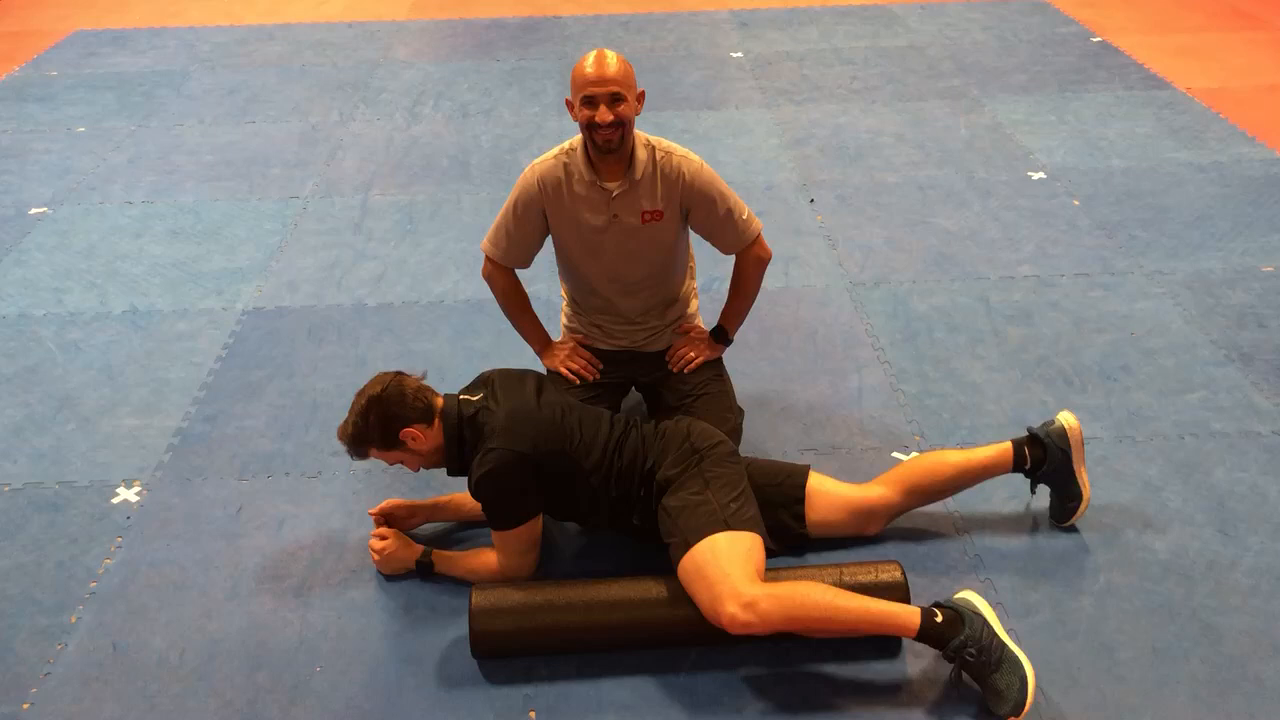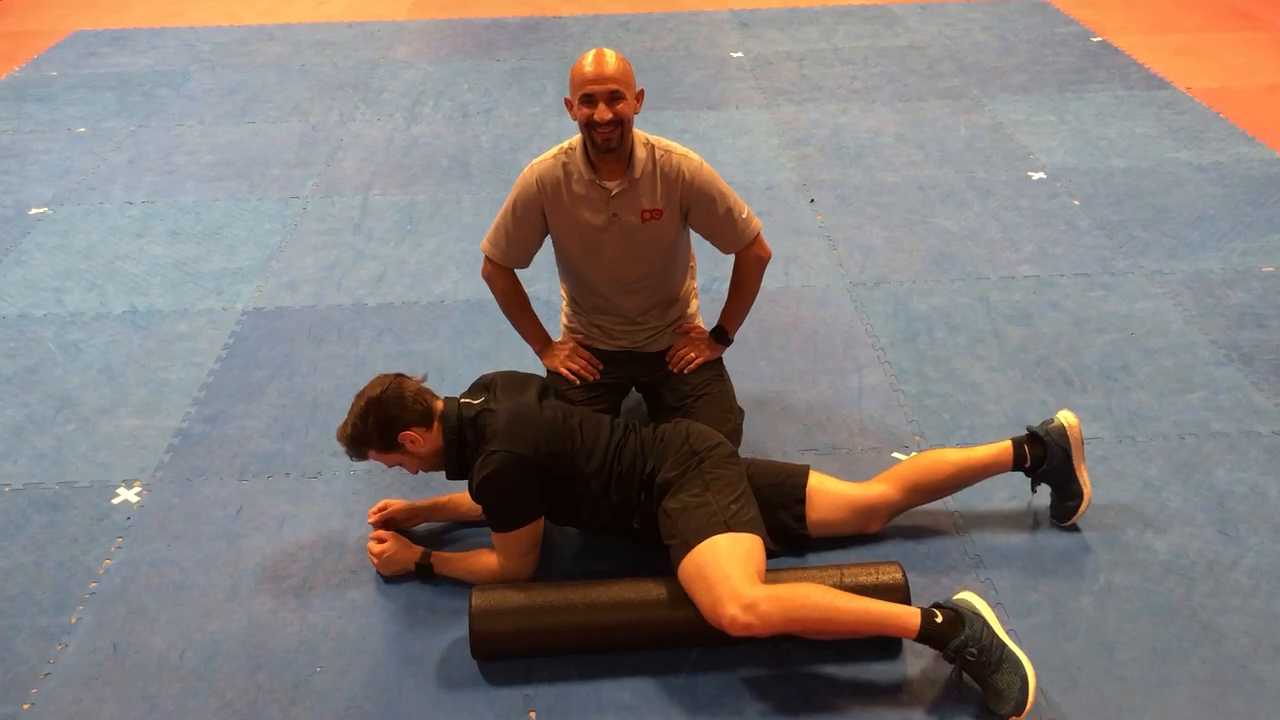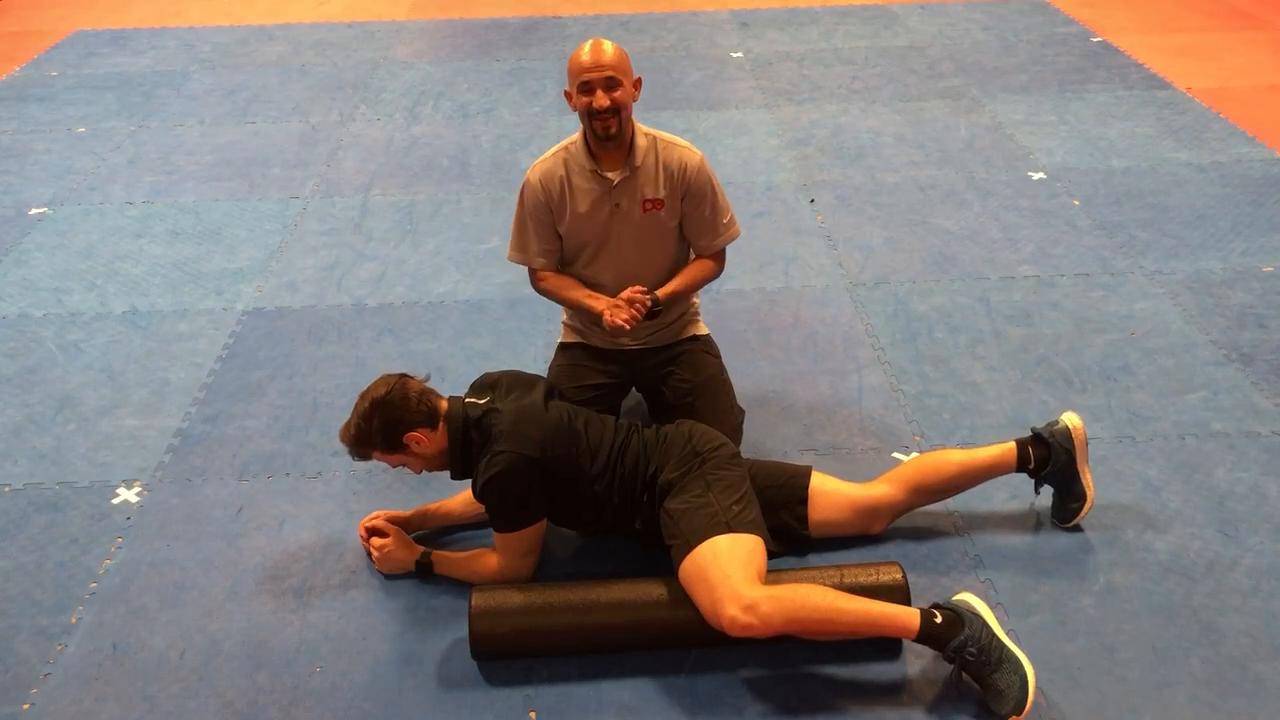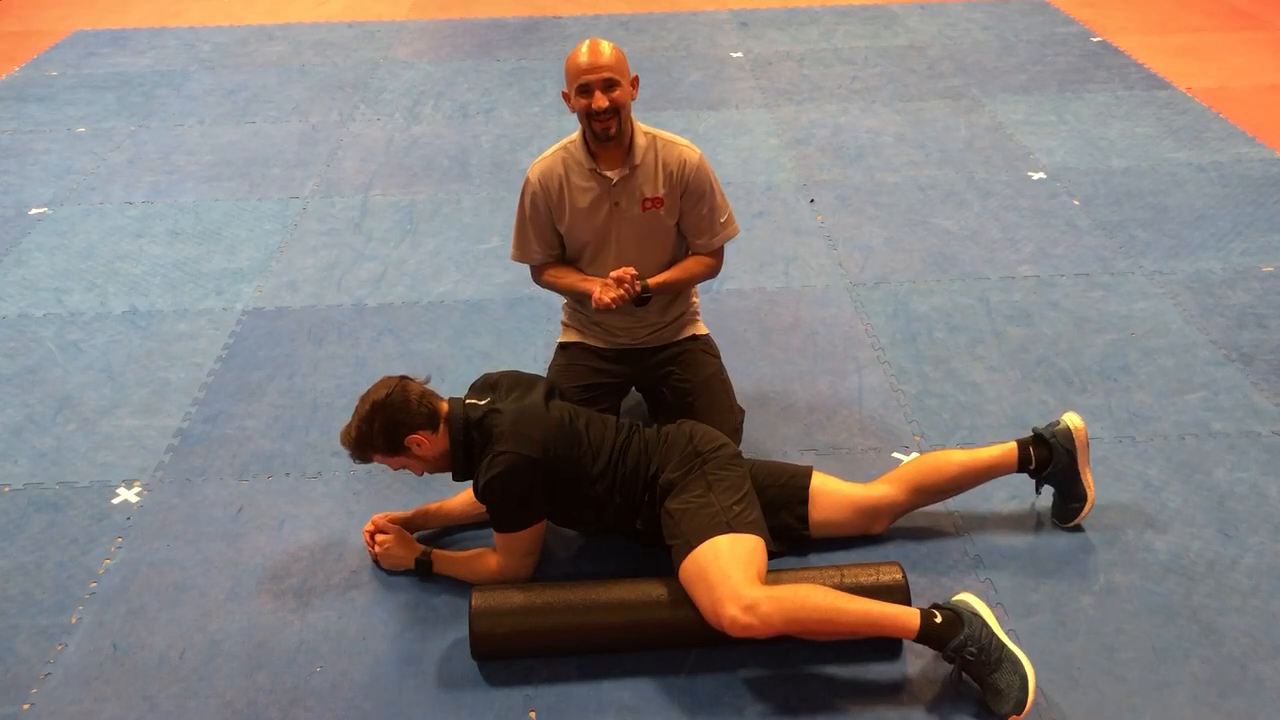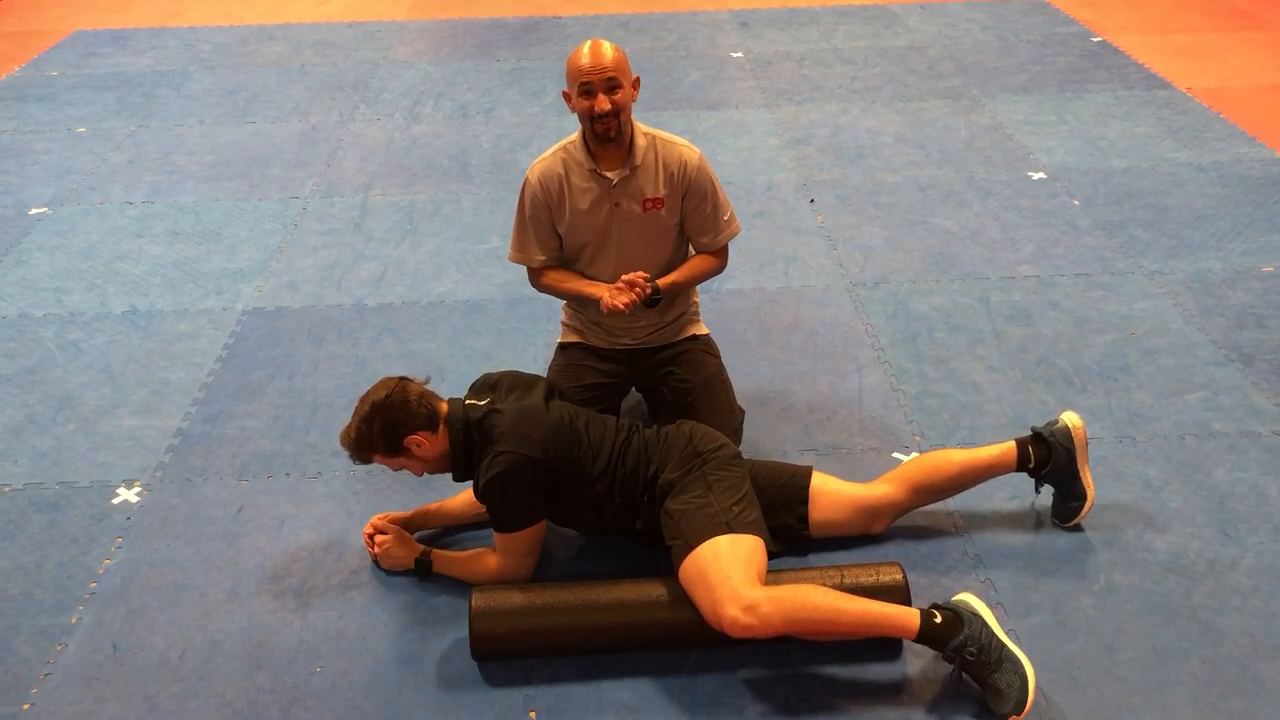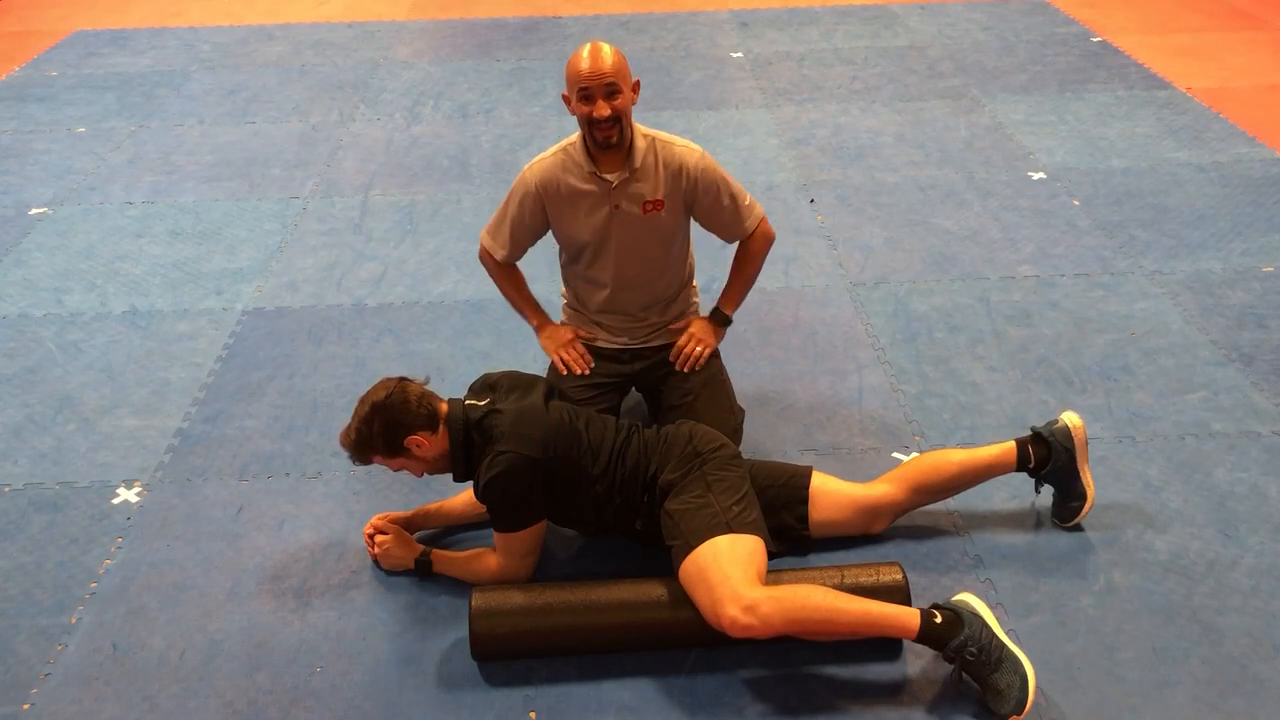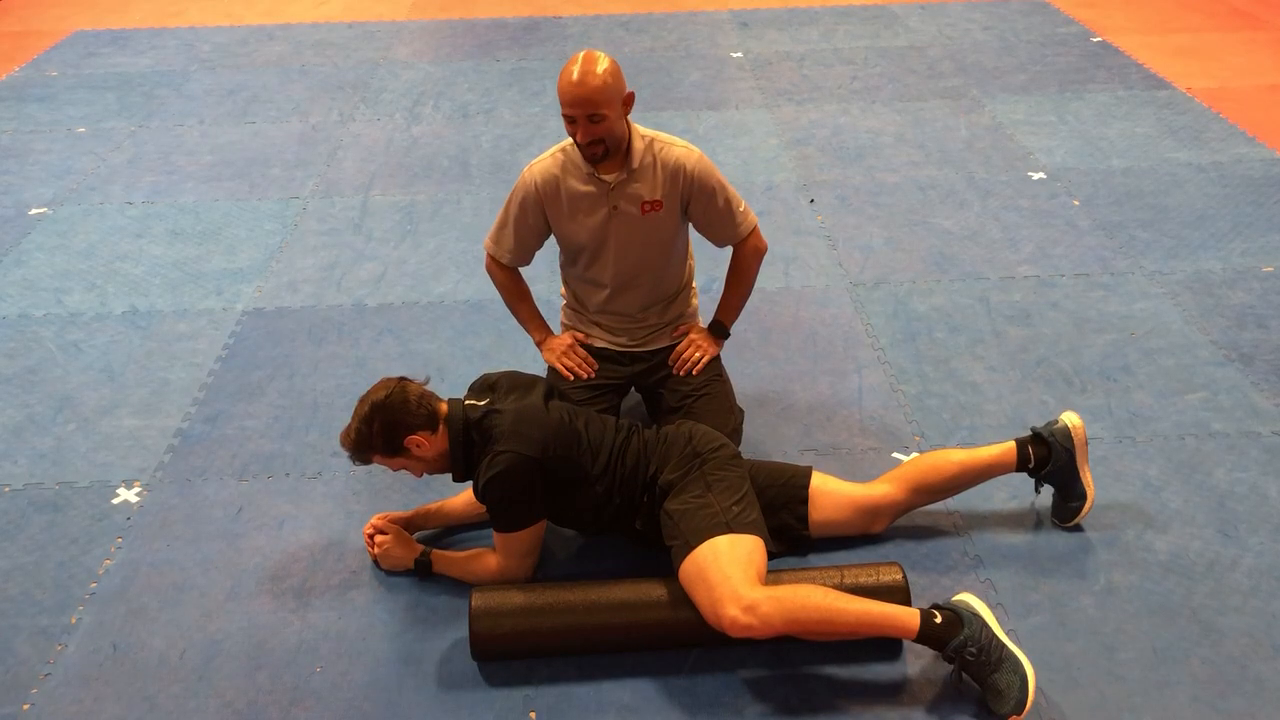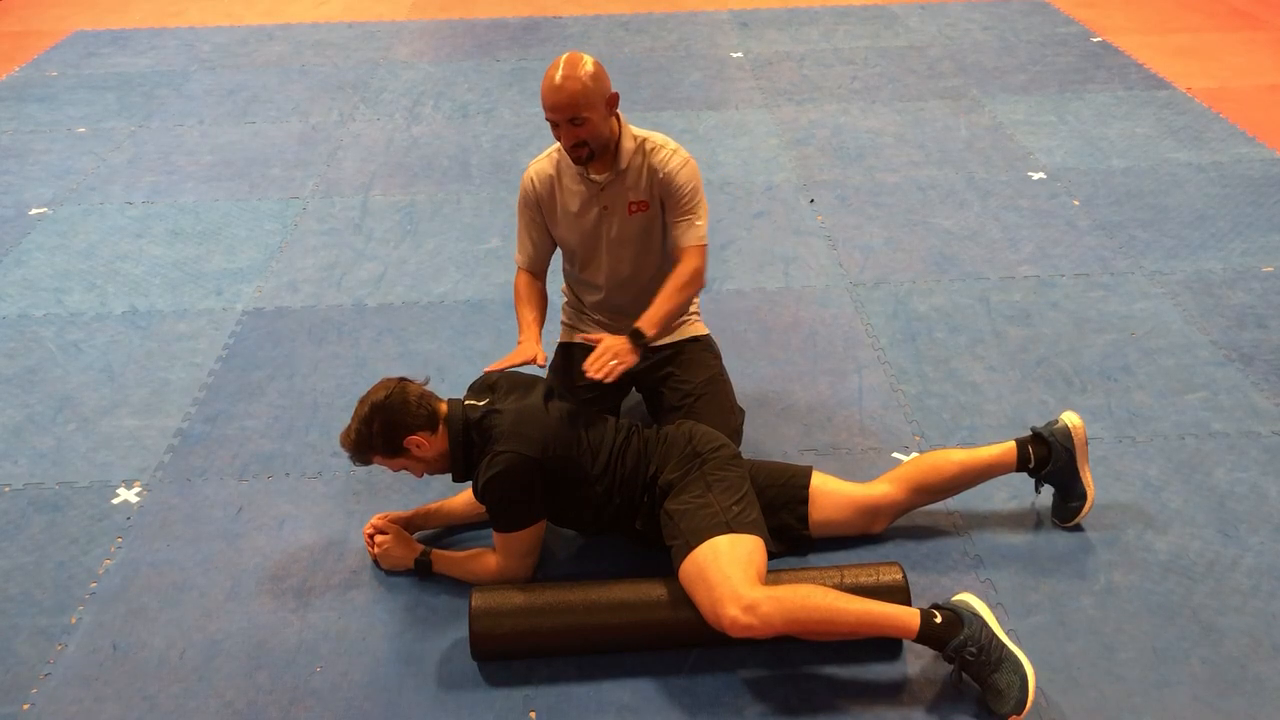
dt=0.7s
person 1, frame 1
left shoulder: (496, 453)
right shoulder: (483, 390)
left elbow: (515, 563)
left wrist: (417, 559)
right wrist: (420, 510)
left hip: (683, 473)
right hip: (688, 456)
left knee: (740, 607)
right knee: (872, 506)
left ankle: (943, 623)
right ankle: (1036, 447)
person 1, frame 2
left shoulder: (498, 454)
right shoulder: (482, 394)
left elbow: (515, 564)
left wrist: (416, 559)
right wrist: (420, 510)
left hip: (683, 476)
right hip: (689, 456)
left knee: (741, 609)
right knee: (875, 503)
left ankle: (943, 624)
right ankle: (1037, 448)
person 1, frame 3
left shoulder: (505, 456)
right shoulder: (485, 393)
left elbow: (515, 564)
left wrist: (417, 561)
right wrist: (414, 518)
left hip: (687, 476)
right hip: (690, 459)
left knee: (741, 611)
right knee: (877, 504)
left ankle: (943, 625)
right ankle: (1041, 448)
person 1, frame 4
left shoulder: (507, 456)
right shoulder: (486, 393)
left elbow: (513, 564)
left wrist: (418, 559)
right wrist: (413, 518)
left hip: (687, 476)
right hip: (693, 458)
left knee: (741, 610)
right knee: (879, 504)
left ankle: (942, 625)
right ankle: (1041, 450)
person 1, frame 5
left shoulder: (507, 456)
right shoulder: (485, 393)
left elbow: (513, 565)
left wrist: (418, 559)
right wrist: (414, 517)
left hip: (686, 476)
right hip: (689, 459)
left knee: (741, 612)
right knee: (877, 505)
left ankle: (942, 625)
right ankle: (1040, 448)
person 1, frame 6
left shoulder: (506, 456)
right shoulder: (485, 394)
left elbow: (513, 565)
left wrist: (418, 559)
right wrist: (414, 518)
left hip: (686, 478)
right hip: (692, 459)
left knee: (740, 611)
right knee: (878, 504)
left ankle: (942, 625)
right ankle: (1040, 449)
person 1, frame 7
left shoulder: (506, 456)
right shoulder: (485, 393)
left elbow: (513, 565)
left wrist: (419, 560)
right wrist: (414, 518)
left hip: (686, 476)
right hip: (689, 461)
left knee: (740, 611)
right knee: (876, 505)
left ankle: (943, 626)
right ankle: (1040, 448)
person 1, frame 8
left shoulder: (506, 456)
right shoulder: (484, 393)
left elbow: (513, 565)
left wrist: (418, 559)
right wrist: (413, 518)
left hip: (686, 477)
right hip: (692, 459)
left knee: (740, 611)
right knee: (878, 504)
left ankle: (942, 626)
right ankle: (1040, 449)
person 2, frame 1
left shoulder: (682, 171)
right shoulder: (544, 179)
left elbow: (755, 252)
right elbow: (496, 268)
left wrist: (720, 336)
right wrist: (544, 346)
left hip: (674, 339)
right hip: (588, 344)
left ankle: (655, 397)
person 2, frame 2
left shoulder: (682, 170)
right shoulder: (543, 178)
left elbow: (755, 251)
right elbow: (496, 267)
left wrist: (721, 336)
right wrist: (544, 346)
left hip: (674, 339)
right hip: (587, 344)
left ankle: (658, 397)
right ankle: (619, 394)
person 2, frame 3
left shoulder: (683, 163)
right shoulder: (545, 177)
left elbow: (712, 258)
right elbow: (542, 273)
left wrist: (655, 301)
right wrist: (601, 305)
left hip: (674, 334)
right hip: (589, 340)
left ankle: (654, 392)
right ankle: (620, 392)
person 2, frame 4
left shoulder: (683, 161)
right shoulder: (546, 176)
left elbow: (709, 257)
right elbow: (543, 266)
left wrist: (644, 287)
right wrist: (595, 286)
left hip: (674, 333)
right hip: (588, 338)
left ankle: (654, 391)
right ankle: (626, 388)
person 2, frame 5
left shoulder: (683, 161)
right shoulder: (546, 176)
left elbow: (715, 255)
right elbow: (541, 271)
left wrist: (655, 288)
right wrist: (602, 292)
left hip: (674, 333)
right hip: (589, 339)
left ankle: (653, 391)
right ankle: (625, 390)
person 2, frame 6
left shoulder: (684, 162)
right shoulder: (544, 176)
left elbow: (759, 234)
right elbow: (493, 254)
left wrist: (718, 318)
right wrist: (544, 327)
left hip: (672, 336)
right hip: (589, 340)
left ankle: (654, 393)
right ankle: (625, 391)
person 2, frame 7
left shoulder: (681, 164)
right shoulder: (542, 178)
left elbow: (751, 244)
right elbow: (500, 262)
left wrist: (718, 330)
right wrist: (543, 337)
left hip: (672, 337)
right hip: (587, 342)
left ankle: (653, 394)
right ankle: (625, 388)
person 2, frame 8
left shoulder: (668, 164)
right shoulder: (540, 178)
left elbow: (691, 268)
right elbow: (531, 271)
left wrist: (636, 339)
right wrist: (529, 337)
left hip: (671, 332)
right hip: (587, 335)
left ankle: (654, 393)
right ankle: (619, 396)
